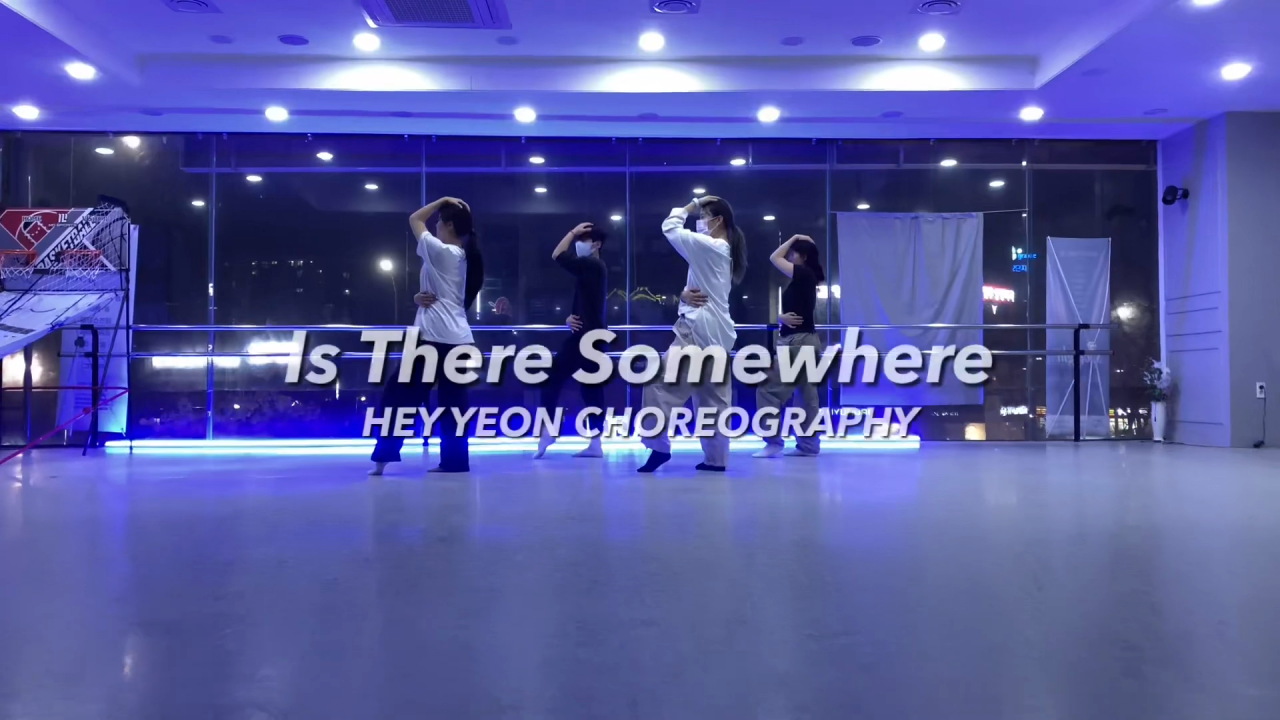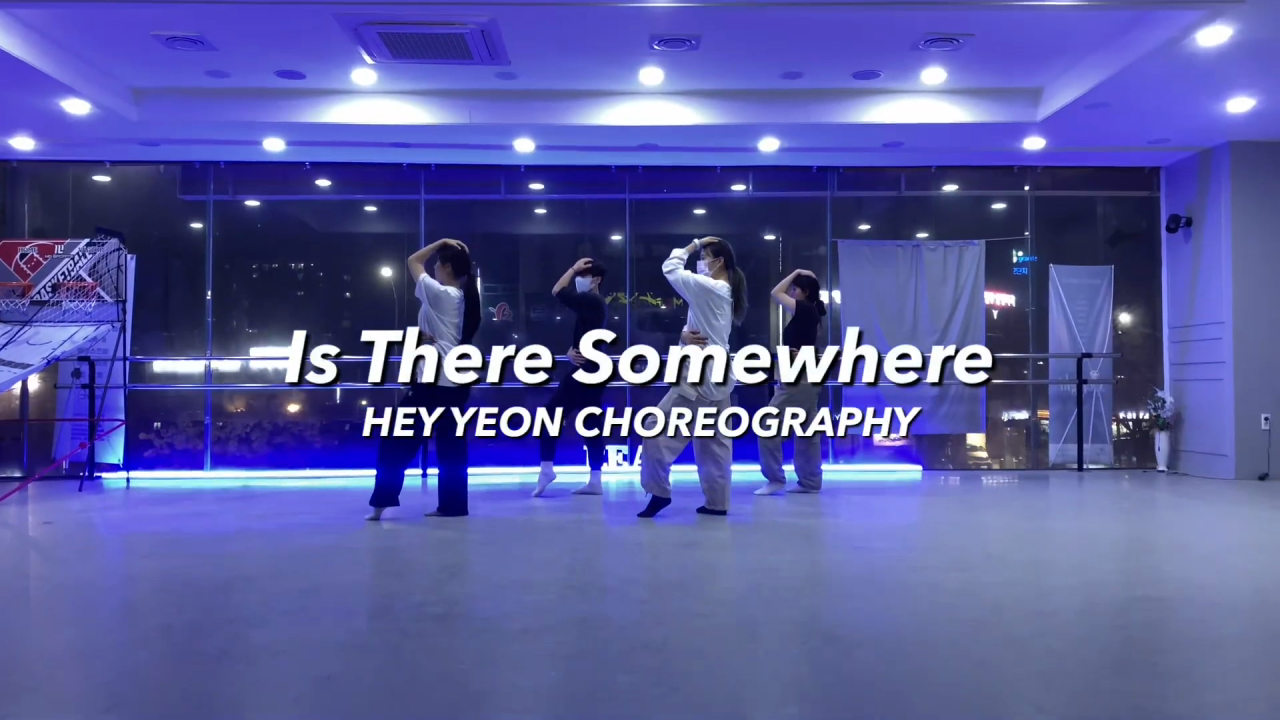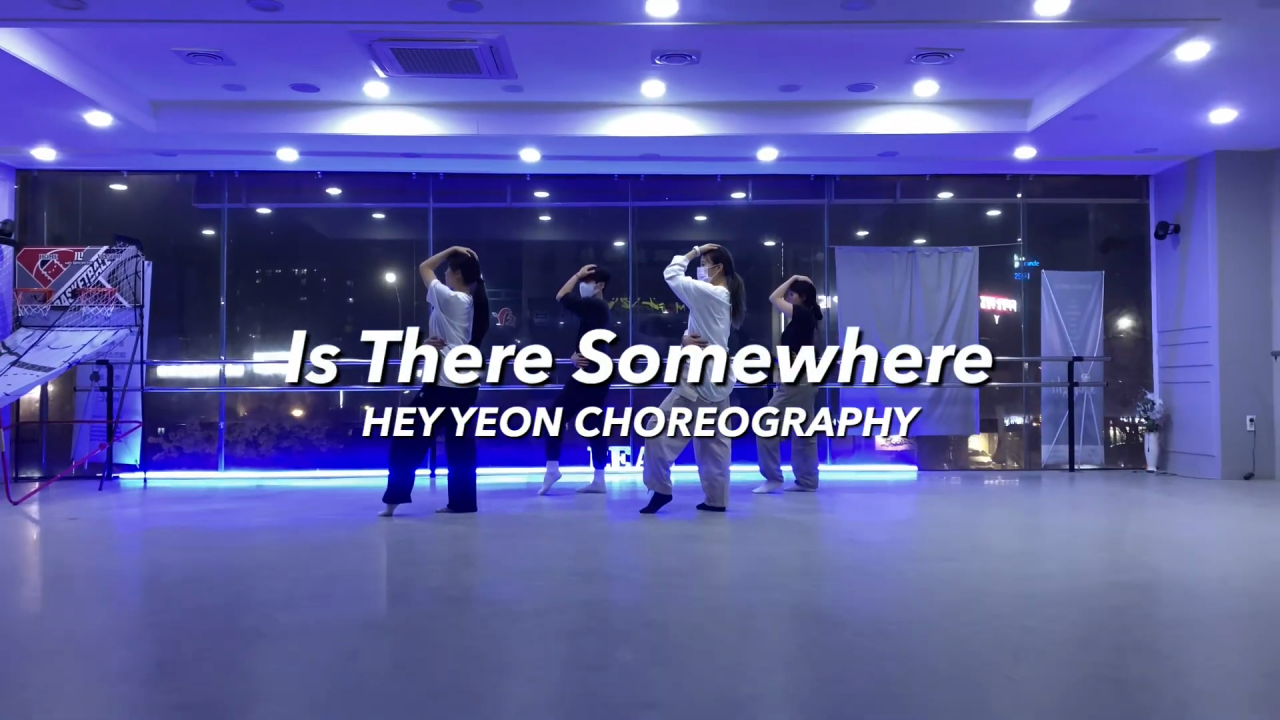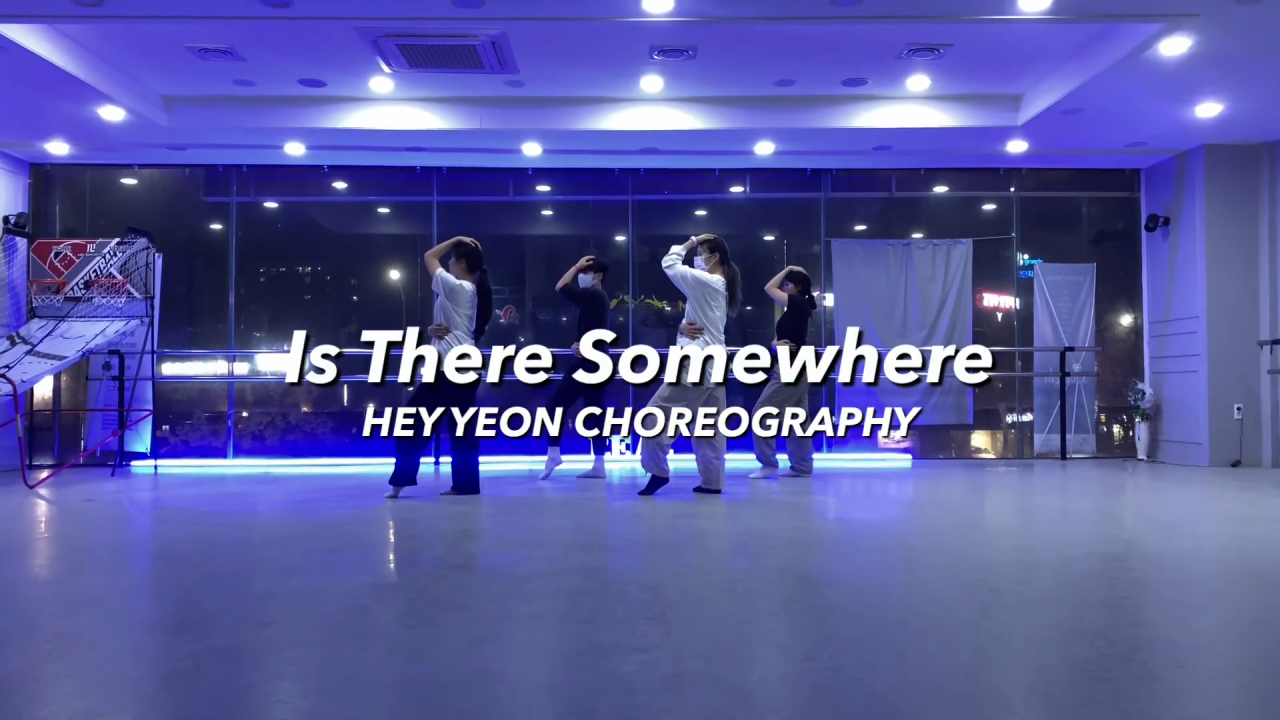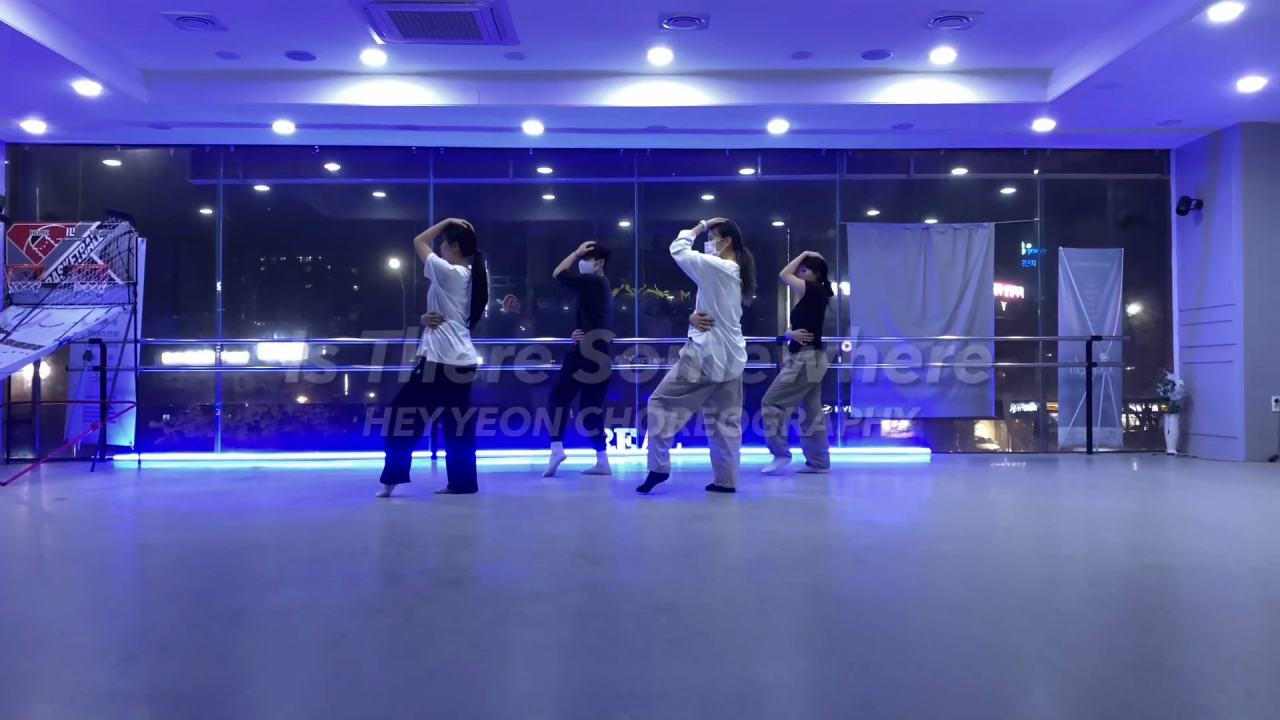
dt=0.7s
person 1, frame 1
left shoulder: (439, 251)
right shoulder: (464, 257)
left elbow: (415, 219)
left wrist: (443, 201)
right wrist: (421, 298)
left hip: (435, 338)
right hip: (458, 339)
left knee: (397, 395)
right knee: (452, 402)
left ankle: (383, 458)
right ankle: (454, 461)
person 1, frame 2
left shoulder: (438, 293)
right shoulder: (463, 297)
left elbow: (413, 261)
left wrist: (441, 243)
right wrist: (422, 338)
left hip: (434, 380)
right hip: (457, 380)
left knee: (397, 439)
right knee: (451, 445)
left ankle: (382, 502)
right ankle: (452, 504)
person 1, frame 3
left shoulder: (448, 298)
right shoulder: (472, 303)
left elbow: (425, 267)
left wrist: (452, 250)
right wrist: (434, 343)
left hip: (444, 382)
right hip: (465, 382)
left knee: (408, 438)
right knee: (459, 443)
left ankle: (395, 499)
right ankle: (462, 500)
person 1, frame 4
left shoulder: (454, 287)
right shoulder: (475, 292)
left elbow: (429, 256)
left wrist: (455, 240)
right wrist: (435, 330)
right knee: (461, 428)
left ankle: (400, 481)
right ankle: (465, 483)
person 1, frame 5
left shoulder: (446, 272)
right shoulder: (471, 277)
left elbow: (419, 241)
left wrist: (446, 222)
right wrist: (427, 318)
left hip: (440, 359)
right hip: (463, 360)
left knee: (403, 414)
right knee: (457, 424)
left ankle: (393, 479)
right ankle: (462, 481)
person 2, frame 1
left shoulder: (707, 247)
right shoulder: (725, 252)
left elbow: (670, 228)
left wrist: (693, 204)
right wrist: (686, 294)
left hip: (700, 332)
right hip: (719, 333)
left knee: (658, 385)
right knee: (714, 399)
left ankle: (659, 447)
right ankle: (716, 459)
person 2, frame 2
left shoulder: (708, 288)
right shoulder: (726, 293)
left elbow: (670, 268)
left wrist: (694, 244)
right wrist: (685, 334)
left hip: (700, 374)
left knee: (658, 429)
right knee: (714, 442)
left ankle: (659, 492)
right ankle: (717, 502)
person 2, frame 3
left shoulder: (708, 293)
right shoulder: (725, 298)
left elbow: (671, 274)
left wrist: (695, 251)
right wrist: (686, 338)
left hip: (700, 378)
left knee: (659, 429)
right knee: (713, 442)
left ankle: (660, 489)
right ankle: (716, 498)
person 2, frame 4
left shoulder: (705, 281)
right shoulder: (721, 286)
left elbow: (669, 263)
left wrist: (692, 241)
left ankle: (658, 471)
right ankle: (712, 481)
person 2, frame 5
left shoulder: (715, 267)
right shoulder: (737, 274)
left elbow: (678, 249)
left wrist: (702, 225)
right wrist: (695, 318)
left hip: (705, 354)
right hip: (730, 356)
left knee: (661, 402)
right knee: (725, 420)
left ankle: (658, 467)
right ankle: (726, 480)
person 3, frame 1
left shoulder: (591, 265)
right shoulder: (593, 269)
left elbow: (557, 255)
left wrist: (572, 232)
right wrist: (570, 318)
left hip: (585, 337)
left knee: (551, 379)
right knee: (592, 389)
left ankle: (547, 431)
right ankle: (595, 444)
person 3, frame 2
left shoulder: (591, 300)
right shoulder: (592, 304)
left elbow: (557, 291)
right elbow: (580, 340)
left wrist: (573, 268)
right wrist: (571, 353)
left hip: (585, 372)
right hip: (593, 372)
right knee: (591, 425)
left ankle: (546, 468)
right ankle: (595, 481)
person 3, frame 3
left shoulder: (594, 305)
right shoulder: (598, 308)
left elbow: (561, 297)
left wrist: (577, 274)
right wrist: (575, 356)
right knee: (594, 426)
left ankle: (552, 468)
right ankle: (599, 480)
person 3, frame 4
left shoulder: (593, 295)
right shoulder: (596, 299)
left elbow: (561, 287)
left wrist: (576, 266)
right wrist: (576, 346)
left hip: (588, 363)
right hip: (596, 364)
left knee: (556, 404)
right knee: (594, 414)
left ankle: (554, 454)
right ankle: (599, 465)
person 3, frame 5
left shoulder: (593, 282)
right shoulder: (602, 286)
left elbow: (559, 273)
left wrist: (576, 252)
right wrist: (578, 334)
left hip: (587, 351)
right hip: (601, 354)
left knee: (559, 397)
right knee: (591, 408)
left ankle: (556, 449)
right ankle: (602, 461)
person 4, frame 1
left shoulder: (804, 274)
right shoulder: (803, 280)
left elbow: (774, 258)
right elbow: (793, 309)
left wrist: (794, 238)
right wrist: (782, 317)
left hip: (798, 343)
right hip: (805, 342)
left knee: (767, 389)
right knee: (807, 396)
left ankle: (774, 442)
right ankle: (808, 445)
person 4, frame 2
left shoulder: (806, 310)
right shoulder: (806, 315)
left elbow: (776, 293)
right elbow: (792, 345)
left wrist: (796, 273)
right wrist: (783, 353)
left hip: (799, 379)
right hip: (806, 378)
left ankle: (775, 479)
right ankle: (810, 481)
person 4, frame 3
left shoulder: (803, 314)
right shoulder: (805, 319)
left elbow: (774, 298)
right elbow: (786, 349)
left wrist: (793, 278)
left hip: (796, 381)
right hip: (804, 380)
left ankle: (773, 478)
right ankle: (807, 480)
person 4, frame 4
left shoulder: (798, 304)
right shoulder: (797, 310)
left elbow: (769, 288)
right elbow: (779, 338)
left wrist: (788, 269)
right wrist: (777, 344)
left knee: (762, 414)
left ankle: (768, 463)
right ankle: (802, 466)
person 4, frame 5
left shoulder: (816, 291)
right shoulder: (810, 299)
left elbow: (784, 274)
right elbow: (790, 328)
left wrist: (804, 254)
right wrist: (792, 334)
left hip: (805, 359)
right hip: (811, 359)
left knee: (771, 402)
right knee: (812, 411)
left ankle: (781, 454)
right ankle: (818, 462)
